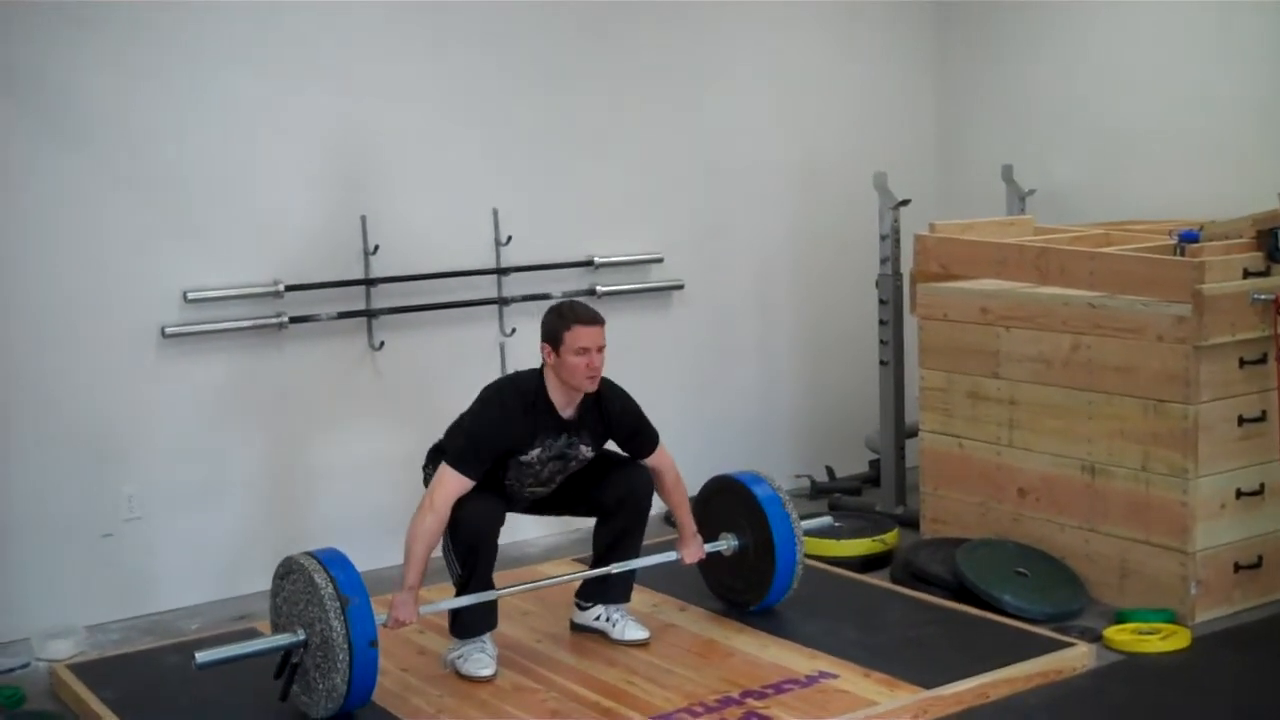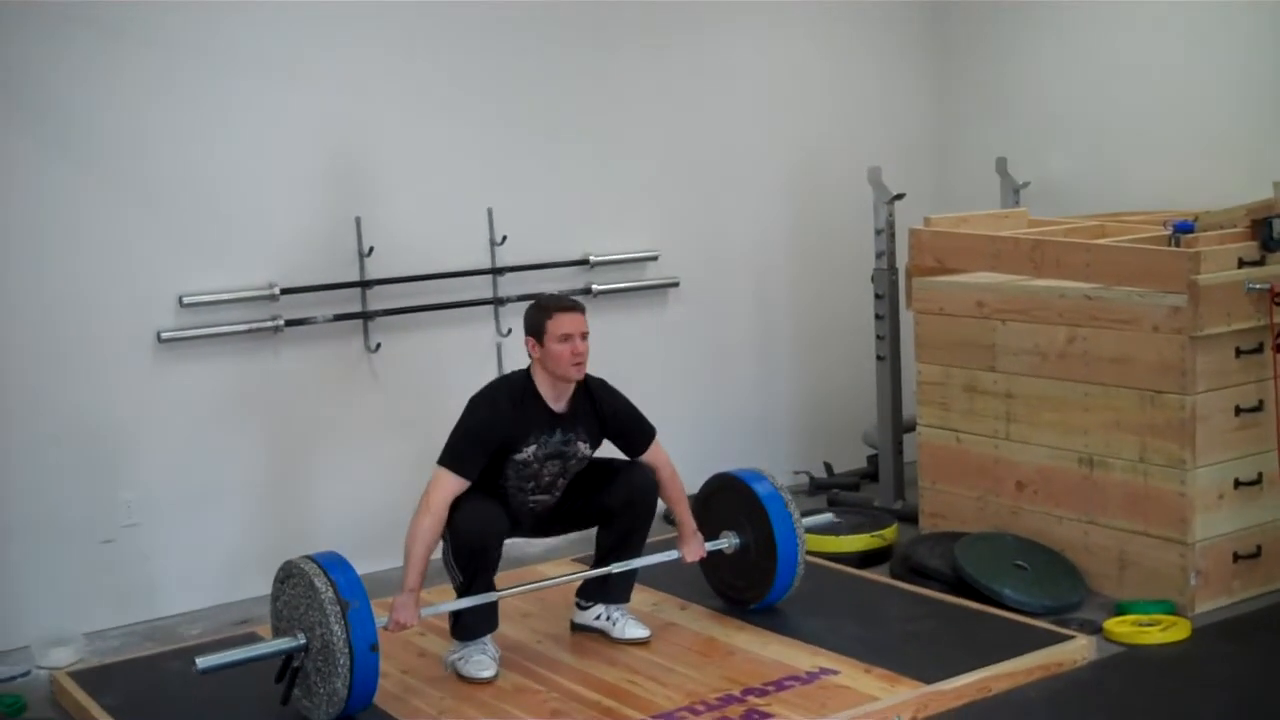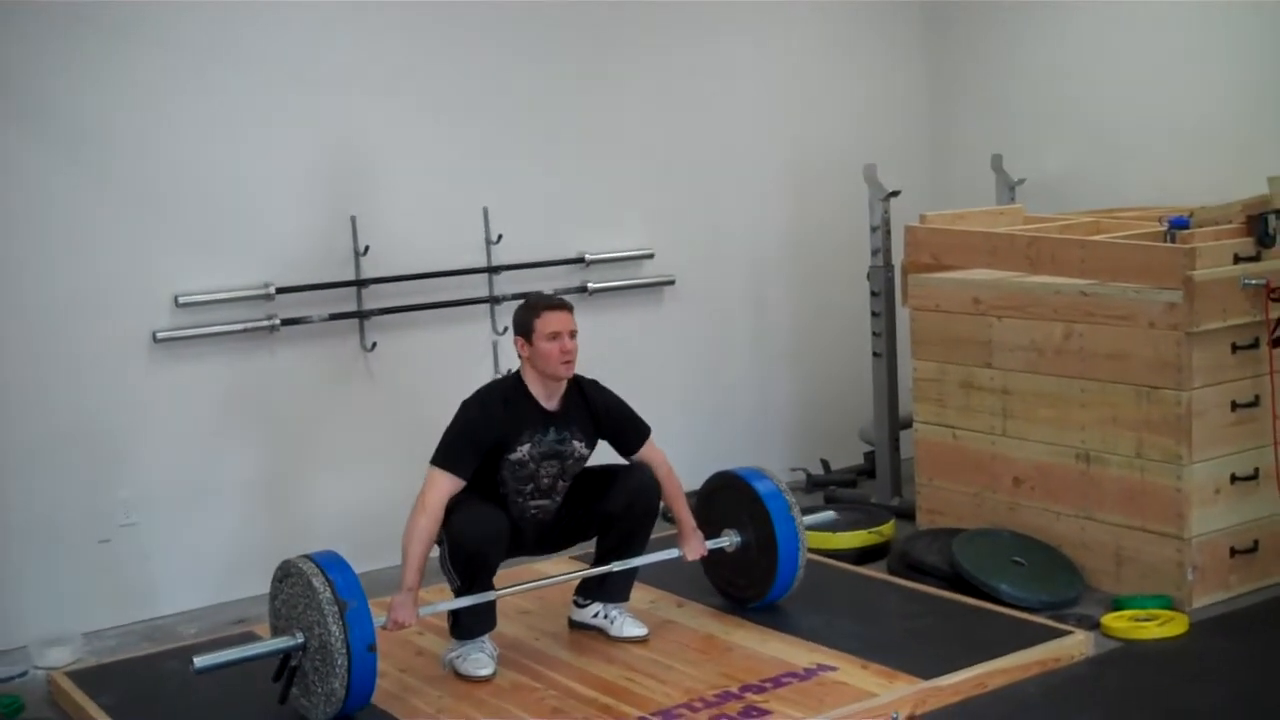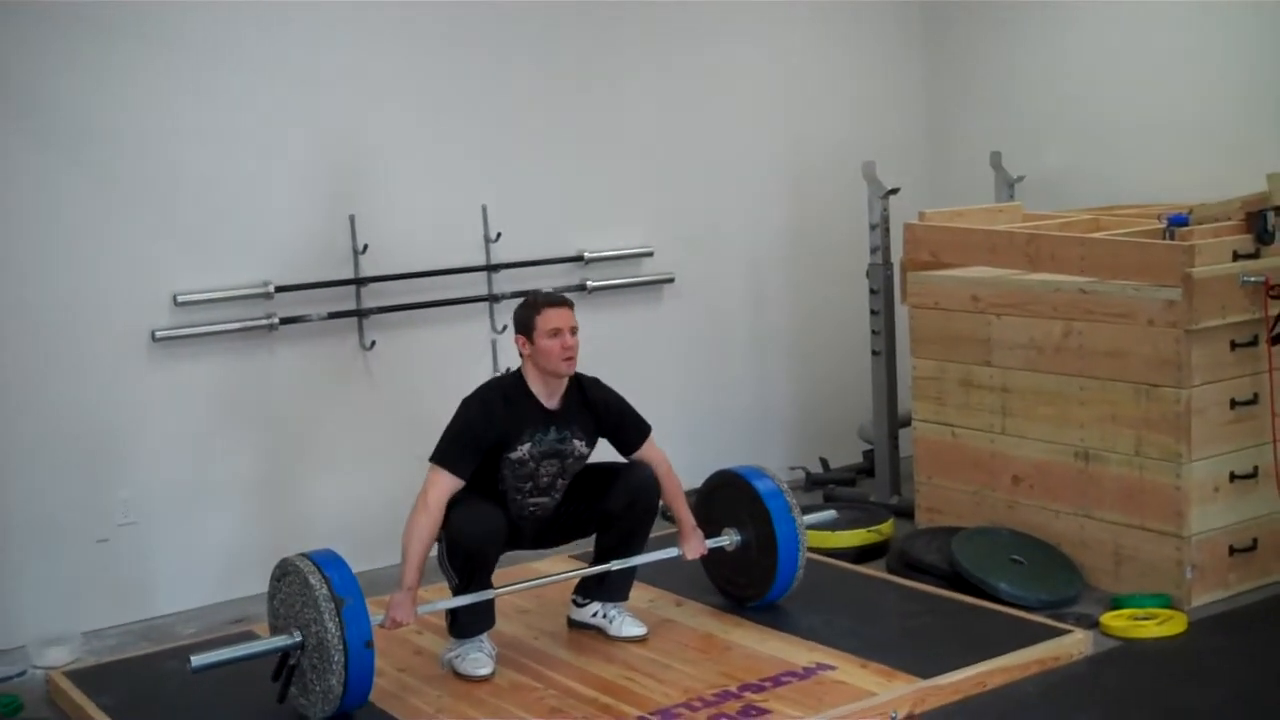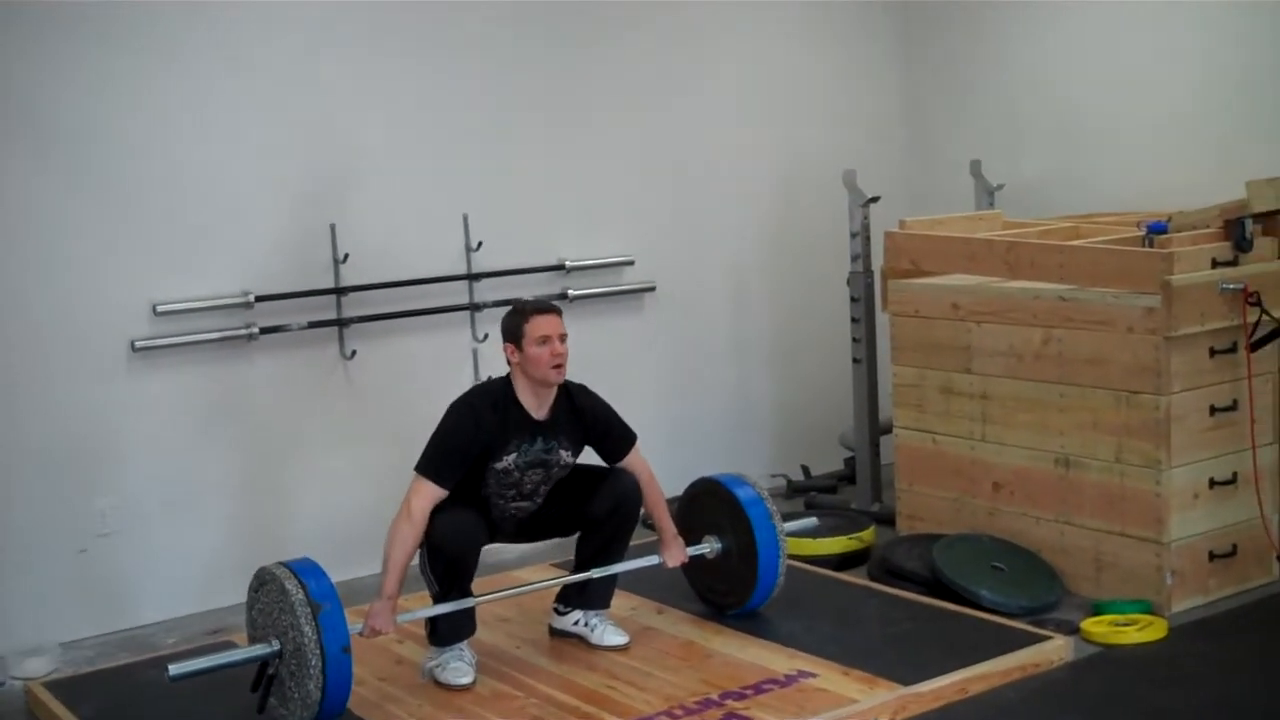
dt=0.2s
person 1, frame 1
left shoulder: (610, 402)
right shoulder: (504, 405)
left elbow: (661, 467)
right elbow: (439, 500)
left wrist: (688, 534)
right wrist: (408, 591)
left hip: (546, 479)
right hip: (471, 480)
left knee: (634, 483)
right knee: (476, 515)
left ankle: (598, 604)
right ankle: (471, 635)
person 1, frame 2
left shoulder: (601, 399)
right shoulder: (496, 406)
left elbow: (659, 464)
right elbow: (437, 498)
left wrist: (688, 531)
right wrist: (409, 594)
left hip: (549, 498)
right hip: (486, 501)
left knee: (639, 484)
right knee: (478, 524)
left ankle: (598, 604)
right ankle: (472, 637)
person 1, frame 3
left shoulder: (593, 399)
right shoulder: (488, 409)
left elbow: (655, 462)
right elbow: (432, 498)
left wrist: (688, 530)
right wrist: (407, 593)
left hip: (552, 514)
right hip: (490, 516)
left knee: (640, 487)
right knee: (477, 530)
left ankle: (597, 602)
right ankle: (470, 635)
person 1, frame 4
left shoulder: (594, 397)
right shoulder: (489, 407)
left elbow: (655, 461)
right elbow: (433, 498)
left wrist: (688, 528)
right wrist: (406, 591)
left hip: (552, 511)
right hip: (492, 516)
left knee: (640, 485)
right knee: (473, 528)
left ankle: (595, 602)
right ankle: (469, 634)
person 1, frame 5
left shoulder: (582, 405)
right shoulder: (475, 413)
left elbow: (638, 469)
right elbow: (417, 506)
left wrist: (669, 536)
right wrist: (387, 600)
left hip: (534, 507)
right hip: (471, 512)
left knee: (622, 491)
right knee: (452, 532)
left ankle: (578, 609)
right ankle: (449, 642)
